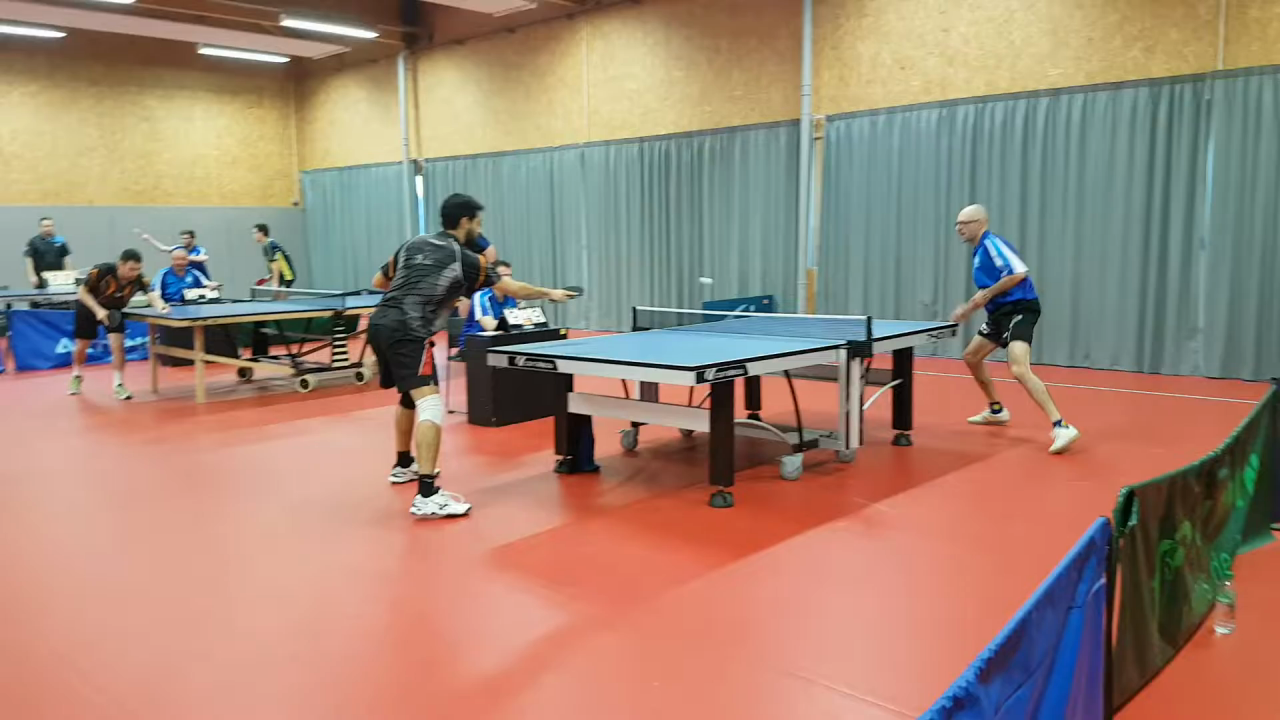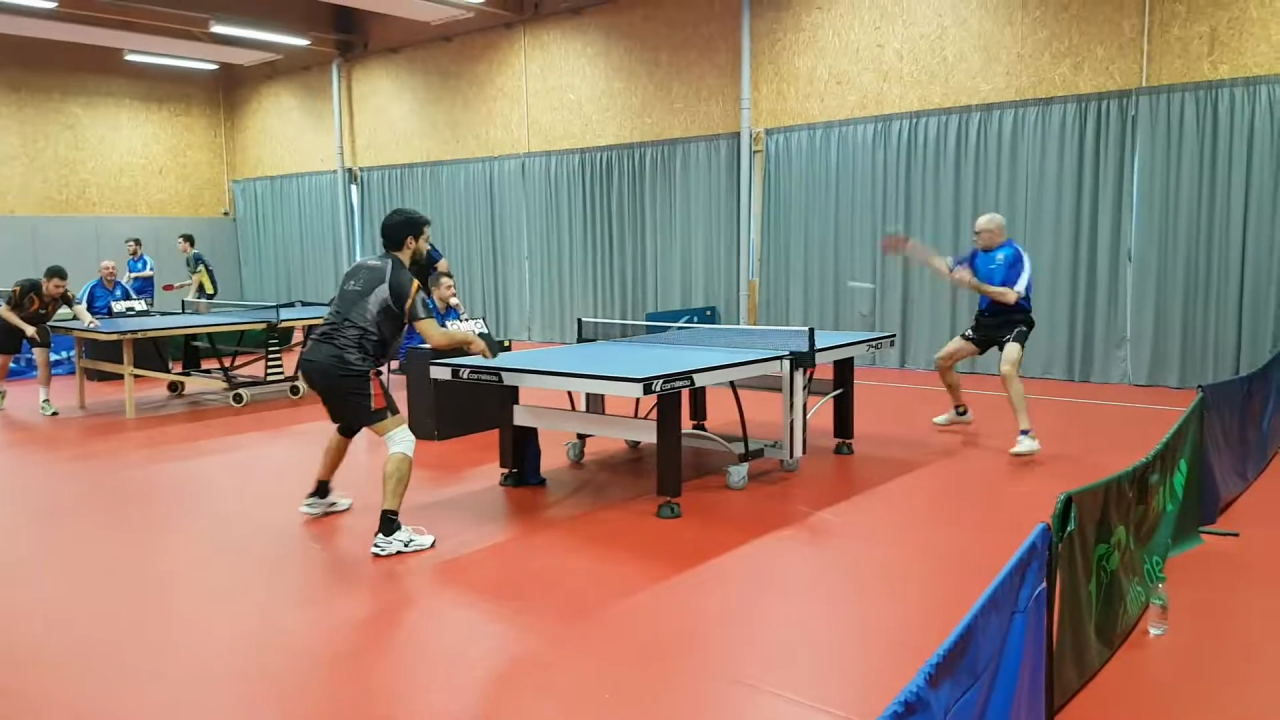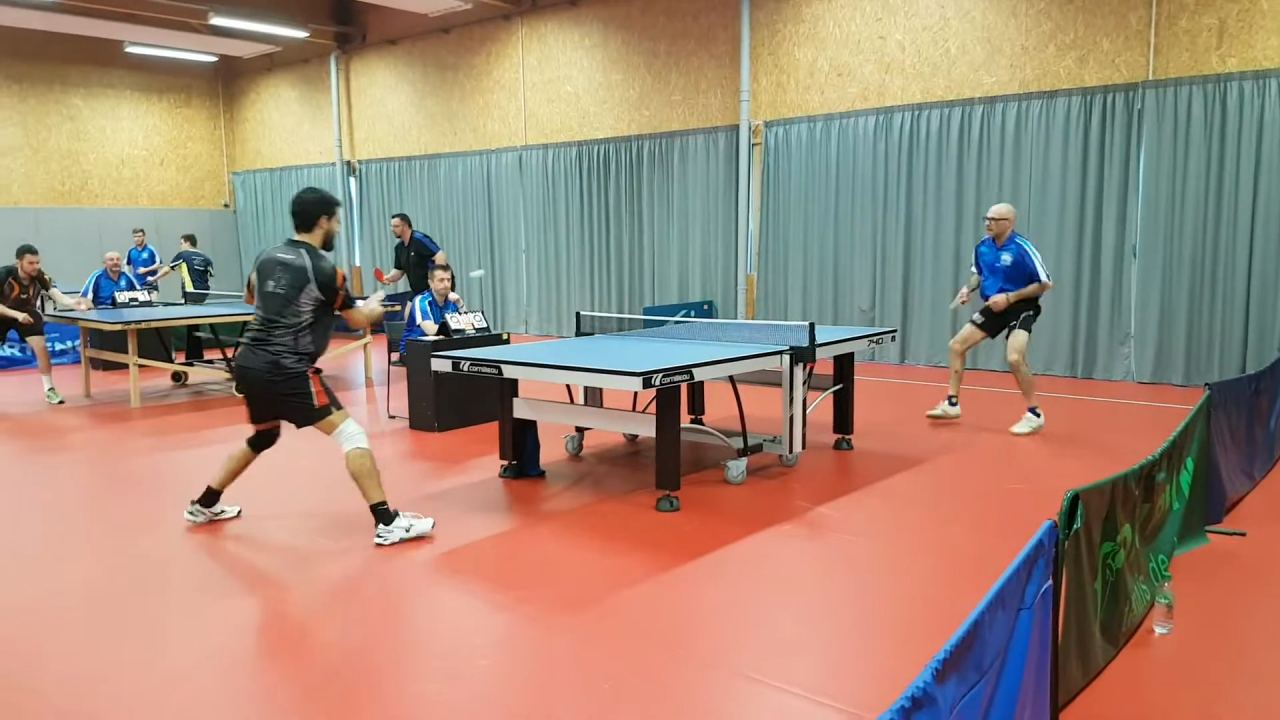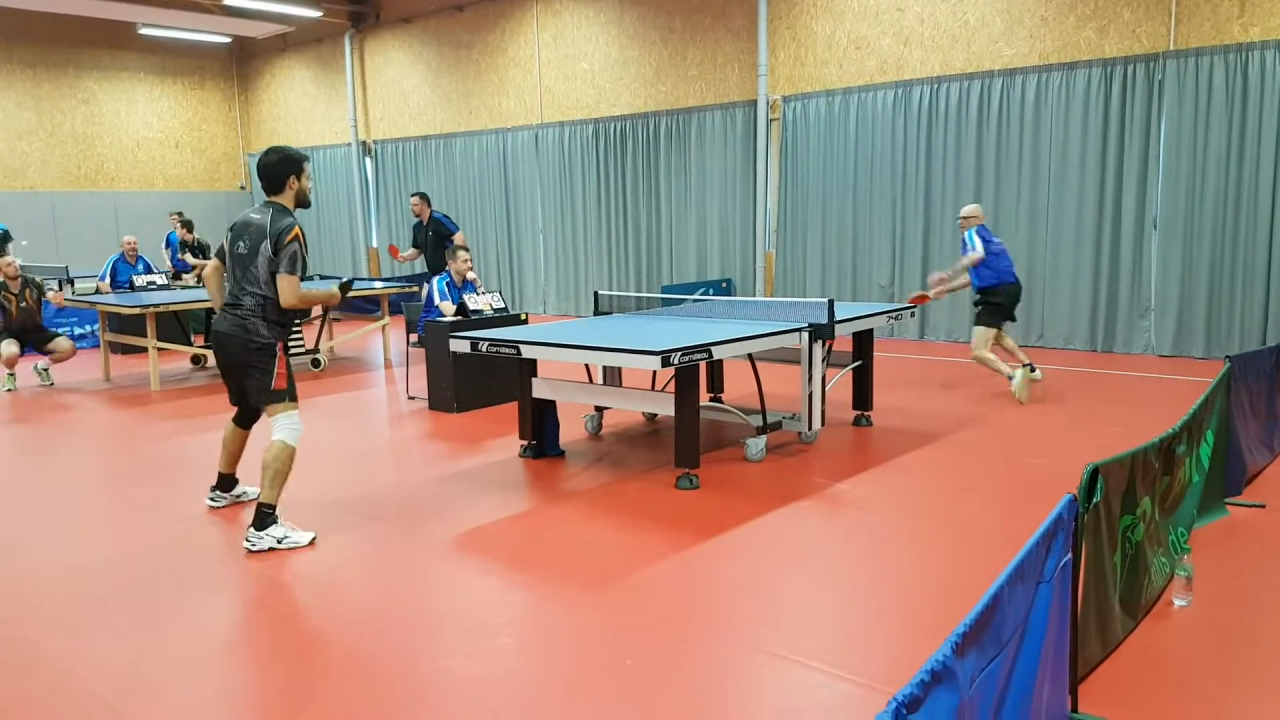
dt=0.5s
person 1, frame 1
left shoulder: (411, 245)
right shoulder: (466, 259)
left elbow: (380, 282)
right elbow: (513, 289)
right wrist: (549, 293)
left hip: (379, 325)
right hip: (406, 334)
left knee: (410, 394)
right knee: (432, 407)
left ankle: (404, 464)
right ankle: (427, 496)
person 1, frame 2
left shoulder: (360, 268)
right shoulder: (404, 281)
right elbow: (436, 338)
right wrist: (470, 339)
left hip: (313, 358)
right hip: (348, 368)
left knee: (349, 425)
right knee: (401, 441)
left ankle: (320, 496)
right ankle: (388, 533)
person 1, frame 3
left shoulder: (266, 258)
right shoulder: (326, 273)
right elbow: (358, 320)
right wrist: (375, 307)
left hip: (247, 363)
right hip: (286, 372)
left knee: (264, 435)
right knee: (351, 436)
left ankle: (204, 505)
right ankle: (387, 521)
person 1, frame 4
left shoulder: (243, 221)
right shoulder: (288, 230)
left elbow: (211, 272)
right elbow: (290, 299)
right wrist: (329, 296)
left hip: (225, 332)
right hip: (259, 340)
left knee: (247, 411)
right knee: (287, 427)
left ankle: (223, 488)
right ankle: (264, 526)
person 2, frame 1
left shoulder: (992, 244)
right shoulder: (982, 248)
left elbow: (1019, 273)
left wrist: (986, 295)
right wrist: (967, 308)
left hip: (1017, 311)
right hip: (1001, 313)
left knee: (1019, 370)
right knee: (971, 358)
left ankle: (1061, 426)
right ankle: (997, 410)
person 2, frame 2
left shoulder: (1018, 255)
right shoulder: (980, 254)
left elbow: (1010, 297)
right elbow: (949, 269)
left wrist: (974, 284)
right wrist: (910, 247)
left hip: (1014, 322)
right hip: (987, 320)
left knee: (1007, 371)
right knee: (942, 361)
left ankle: (1026, 436)
right ankle: (960, 411)
person 2, frame 3
left shoulder: (1022, 248)
right shoulder: (983, 246)
left elbow: (1044, 283)
right elbow: (977, 274)
left wrist: (1009, 298)
right wrist: (967, 288)
left hip: (1021, 309)
right hip: (993, 309)
left knee: (1015, 358)
right knee: (957, 346)
left ankle: (1034, 413)
right ankle: (951, 404)
person 2, frame 4
left shoulder: (972, 234)
right shoulder: (986, 238)
left elbow: (976, 256)
right elbow: (972, 276)
left wrist: (947, 274)
right wrist: (943, 290)
left hip: (996, 295)
right hip: (1009, 291)
left knee: (978, 352)
right knee: (995, 333)
left ankle: (1015, 376)
right ankle: (1028, 368)
